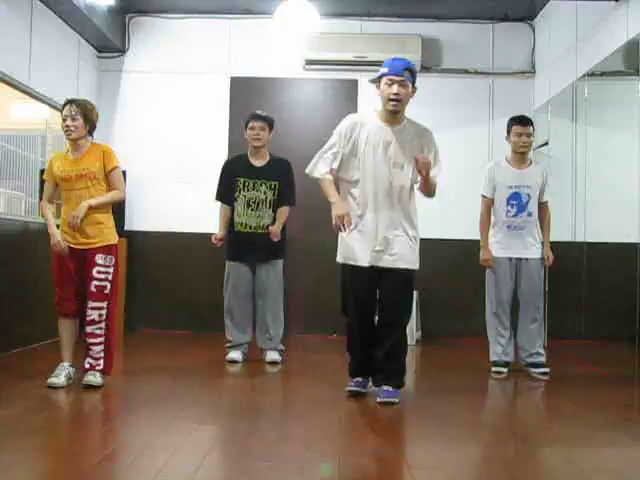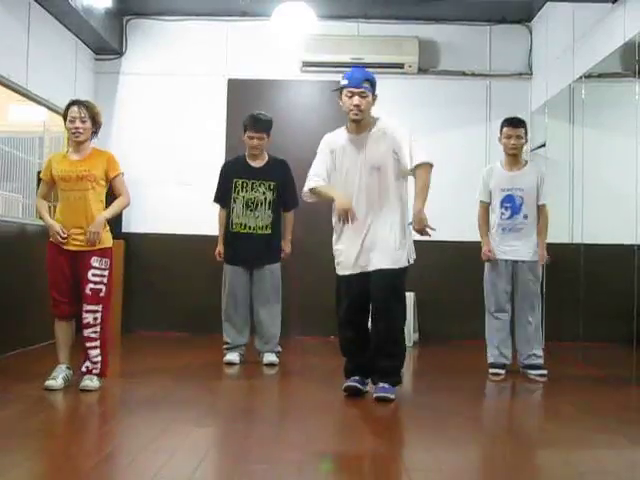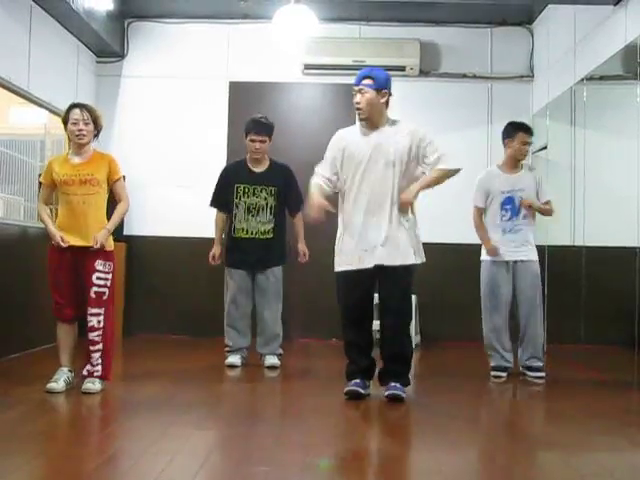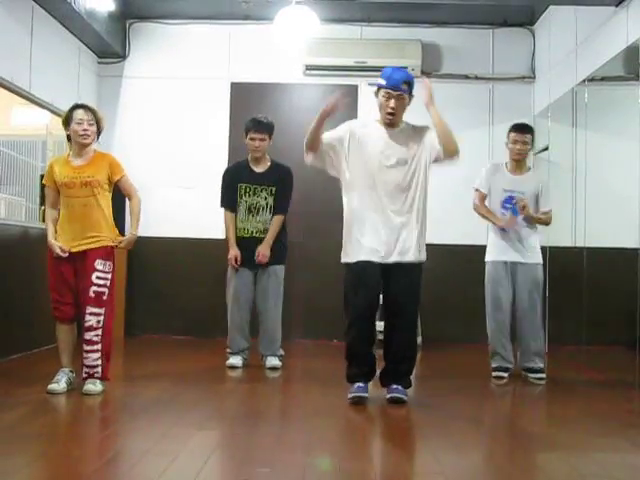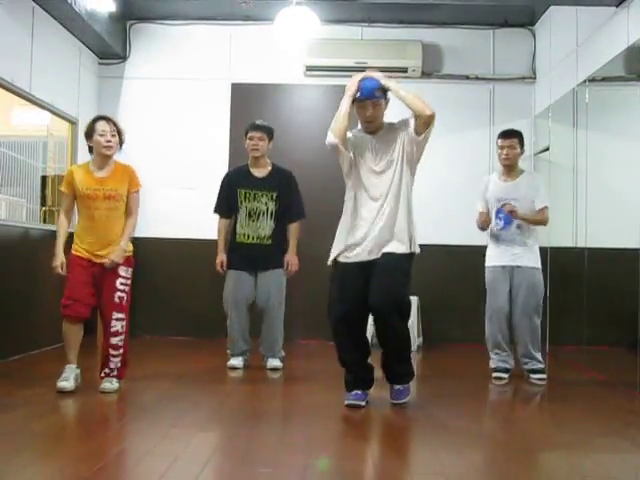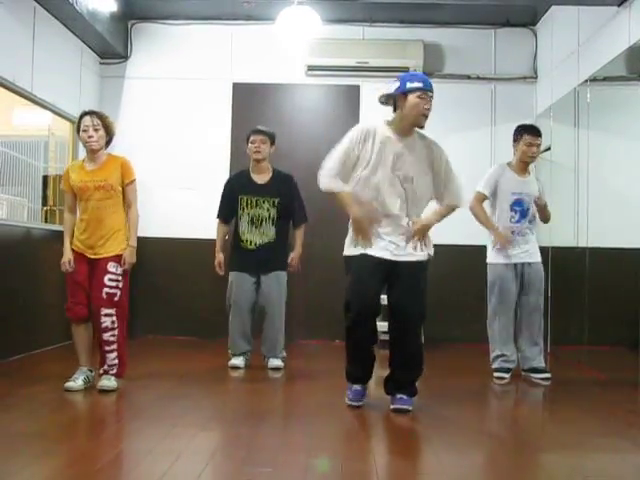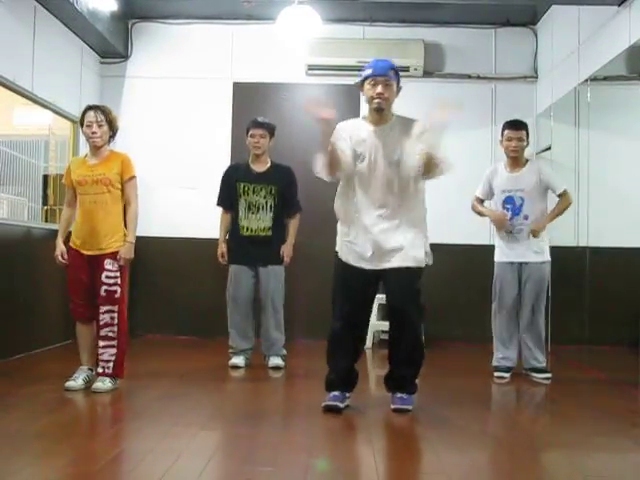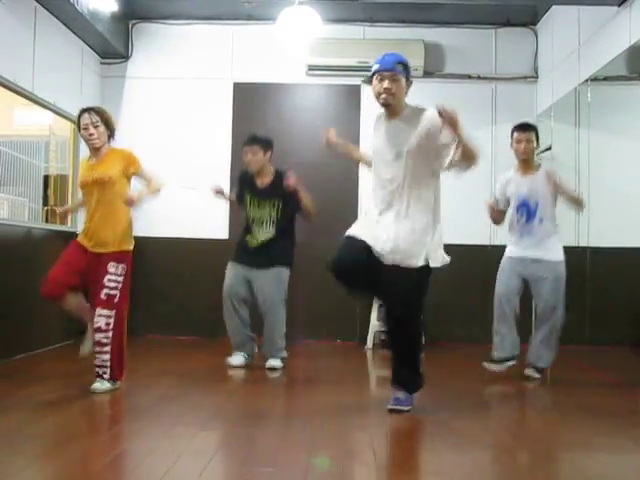
dt=0.5s
person 1, frame 1
left shoulder: (423, 137)
right shoulder: (354, 125)
left elbow: (430, 192)
right elbow: (322, 167)
left wrist: (426, 176)
right wrist: (336, 201)
left hip: (399, 240)
right hip: (359, 239)
left knee: (395, 313)
right knee: (358, 311)
left ankle: (389, 379)
right ankle: (360, 371)
person 1, frame 2
left shoulder: (390, 131)
right shoulder: (331, 142)
left elbow: (423, 163)
right elbow: (312, 186)
left wrist: (419, 209)
right wrist: (333, 195)
left hip: (389, 243)
right hip: (349, 244)
left knee: (388, 312)
right knee: (350, 315)
left ankle: (386, 377)
right ankle: (357, 372)
person 1, frame 3
left shoulder: (410, 135)
right shoulder: (343, 139)
left elbow: (447, 166)
right elbow: (323, 175)
left wrist: (416, 188)
right wrist: (316, 195)
left hip: (396, 244)
right hip: (354, 245)
left knee: (396, 314)
right knee: (354, 313)
left ankle: (395, 377)
right ankle: (358, 374)
person 1, frame 4
left shoulder: (422, 136)
right shoulder: (354, 131)
left elbow: (452, 152)
right elbow: (313, 149)
left wrist: (431, 105)
right wrist: (322, 117)
left hip: (407, 245)
right hip: (362, 244)
left knee: (403, 315)
right knee: (360, 312)
left ankle: (397, 379)
right ankle: (359, 378)
person 1, frame 5
left shoulder: (403, 136)
right shoulder: (351, 143)
left elbow: (427, 116)
right elbow: (335, 138)
left wrist: (391, 85)
right wrist: (349, 93)
left hip: (393, 245)
right hip: (351, 247)
left knee: (389, 313)
right knee: (343, 318)
left ankle: (400, 377)
right ankle: (357, 383)
person 1, frame 6
left shoulder: (431, 150)
right shoulder: (366, 133)
left elbow: (452, 198)
right elbow: (328, 177)
left wrist: (429, 221)
right wrist: (354, 212)
left hip: (410, 249)
right hip: (366, 245)
left knee: (408, 320)
right knee: (360, 312)
left ankle: (402, 388)
right ankle: (358, 379)
person 1, frame 7
left shoulder: (415, 128)
right shoulder: (348, 129)
left elbow: (430, 171)
right elbow: (329, 172)
left wrist: (433, 141)
right wrist: (327, 131)
left hip: (404, 241)
right hip: (356, 241)
left knee: (406, 318)
right knee: (347, 319)
left ankle: (402, 387)
right ankle: (339, 386)
person 1, frame 8
left shoulder: (430, 121)
right shoulder: (378, 124)
left elbow: (468, 161)
left wrist: (456, 129)
right wrist: (345, 148)
left hip: (414, 238)
right hip: (374, 227)
left knee: (404, 317)
right knee: (343, 265)
left ankle: (405, 386)
right ankle: (385, 296)
person 2, frame 1
left shoulder: (103, 152)
right shoulder: (56, 161)
left elbow: (120, 192)
right elbow: (46, 202)
left wrist: (87, 205)
right wrist: (52, 229)
left hip: (100, 241)
right hip: (67, 242)
left knee: (97, 305)
right knee: (66, 304)
left ankle: (95, 367)
right ankle: (66, 365)
person 2, frame 2
left shoulder: (105, 158)
right shoulder: (55, 161)
left elbow: (124, 197)
right elbow: (41, 198)
left wrist: (102, 218)
right wrist: (49, 222)
left hip: (95, 245)
right hip: (61, 244)
left knee: (93, 308)
right knee: (62, 307)
left ankle: (93, 370)
right ankle: (63, 367)
person 2, frame 3
left shoulder: (106, 161)
right shoulder: (55, 164)
left elbow: (123, 201)
right elbow: (42, 204)
left wrist: (107, 230)
right wrist: (52, 230)
left hip: (97, 247)
right hip: (63, 246)
left knee: (96, 311)
right knee: (65, 310)
left ankle: (95, 373)
right ankle: (65, 370)
person 2, frame 4
left shoulder: (107, 162)
right shoulder: (56, 166)
left elbow: (133, 196)
right elbow: (51, 208)
left wrist: (133, 232)
right wrist: (50, 238)
left hip: (99, 246)
right hip: (64, 248)
left knee: (95, 311)
right knee: (63, 311)
left ankle: (95, 374)
right ankle: (66, 371)
person 2, frame 5
left shoulder: (127, 173)
right shoulder: (74, 174)
left elbow: (132, 215)
right elbow: (64, 215)
left wrist: (122, 248)
right wrist: (59, 251)
left hip: (116, 256)
right hip: (82, 255)
left knee: (115, 318)
right knee: (73, 310)
left ankle: (111, 373)
right ankle: (72, 368)
person 2, frame 6
left shoulder: (121, 165)
right shoulder: (71, 171)
left elbow: (131, 208)
right elbow: (69, 212)
left wrist: (132, 245)
right wrist: (66, 248)
left hip: (113, 250)
right hip: (81, 251)
left knee: (107, 310)
right knee: (77, 310)
left ankle: (111, 370)
right ankle: (84, 369)
person 2, frame 7
left shoulder: (122, 161)
right shoulder: (75, 166)
left elbow: (132, 204)
right elbow: (69, 206)
left wrist: (129, 241)
right wrist: (59, 239)
left hip: (111, 247)
right hip: (79, 248)
left knee: (109, 310)
right knee: (82, 310)
left ankle: (109, 372)
right ankle: (86, 369)
person 2, frame 8
left shoulder: (124, 157)
right shoulder: (84, 166)
left elbow: (154, 184)
left wrist: (139, 195)
right wrist: (72, 207)
left hip: (116, 246)
right hip: (86, 243)
left knee: (107, 310)
right knee: (53, 286)
left ankle: (109, 375)
right ankle: (93, 325)
person 3, frame 1
left shoulder: (540, 171)
right shoulder: (495, 169)
left elbow: (543, 210)
right elbow: (485, 210)
left wrist: (547, 244)
right wrist: (484, 246)
left hip: (531, 251)
right hip: (500, 251)
left knee: (532, 306)
right knee: (498, 305)
left ankle: (533, 357)
right ankle: (500, 356)
person 3, frame 2
left shoulder: (536, 173)
right shoulder: (490, 173)
left elbow: (542, 212)
right elbow: (483, 211)
left wrist: (542, 246)
right wrist: (485, 243)
left hip: (527, 253)
right hip: (498, 253)
left knee: (529, 308)
right knee: (497, 307)
left ankle: (531, 359)
right ankle: (498, 359)
person 3, frame 3
left shoulder: (533, 175)
right shoulder: (488, 177)
left elbow: (550, 209)
right elbow: (477, 215)
left wrist: (535, 205)
right wrist: (486, 243)
left hip: (527, 255)
right hip: (495, 256)
left knee: (531, 309)
right knee: (495, 310)
left ankle: (531, 361)
right ankle: (500, 361)
person 3, frame 4
left shoulder: (537, 180)
right shoulder: (493, 170)
left elbow: (547, 218)
right elbow: (477, 203)
left wrist: (530, 214)
right wrist: (497, 220)
left hip: (529, 257)
right hip: (498, 255)
left knee: (529, 310)
right knee: (498, 309)
left ankle: (532, 362)
right ankle: (501, 362)
person 3, frame 5
left shoulder: (532, 182)
right shoulder: (489, 183)
left elbow: (544, 218)
right elbow: (481, 218)
left wrist: (520, 214)
right wrist: (483, 224)
left hip: (527, 260)
right hip: (497, 260)
left knee: (526, 314)
right knee: (495, 314)
left ankle: (532, 363)
right ankle: (501, 362)
person 3, frame 6
left shoulder: (535, 181)
right shoulder: (498, 172)
left elbow: (545, 219)
right elbow: (475, 204)
left wrist: (543, 206)
right wrist: (496, 231)
left hip: (531, 256)
right hip: (502, 255)
left knee: (532, 311)
right knee: (501, 309)
left ankle: (533, 363)
right ankle: (502, 361)
person 3, frame 7
left shoulder: (539, 170)
right shoulder: (493, 173)
left elbow: (566, 198)
right elbow: (475, 203)
left wrist: (545, 220)
right wrist: (491, 214)
left hip: (537, 254)
right hip: (505, 254)
left knee: (533, 309)
right knee: (504, 308)
left ankle: (535, 363)
right ankle: (504, 361)
person 3, frame 8
left shoulder: (550, 175)
right shoulder: (506, 180)
left elbow: (579, 205)
right elbow: (498, 219)
left wrist: (561, 188)
right wrist: (493, 211)
left hip: (548, 256)
right hip: (516, 254)
left knee: (550, 309)
right knee: (504, 296)
left ankle: (538, 360)
right ankle: (504, 353)
person 4, frame 1
left shoulder: (282, 167)
right shoulder: (232, 166)
left elbow: (286, 204)
right elbow: (226, 203)
left wrist: (278, 226)
right wrist: (221, 229)
left hip: (270, 246)
right hip: (238, 245)
left knee: (271, 296)
right knee: (237, 296)
left ankle: (272, 346)
right ankle: (237, 344)
person 4, frame 2
left shoulder: (280, 168)
right shoulder: (230, 168)
left elbow: (289, 208)
right elbow: (223, 208)
left wrist: (287, 240)
right wrist: (220, 241)
left hip: (268, 248)
right hip: (236, 247)
left knee: (268, 300)
right knee: (234, 299)
left ankle: (269, 348)
right ankle: (234, 346)
person 4, frame 3
left shoulder: (283, 173)
right shoulder: (231, 172)
left elbow: (295, 211)
right elbow: (222, 212)
left wrist: (301, 242)
right wrist: (217, 244)
left hip: (271, 253)
right hip: (237, 251)
left knee: (270, 303)
right knee: (237, 303)
left ankle: (270, 351)
right ankle: (236, 349)
person 4, frame 4
left shoulder: (283, 173)
right shoulder: (233, 172)
left elbow: (280, 214)
right elbow: (229, 212)
left wrist: (266, 245)
right wrist: (232, 246)
left hip: (272, 252)
right hip: (241, 250)
left knee: (271, 304)
right knee: (238, 302)
left ankle: (271, 352)
right ankle: (237, 351)
person 4, frame 5
left shoulder: (284, 178)
right shoulder: (233, 177)
left elbow: (294, 218)
right elbow: (224, 218)
left wrist: (292, 252)
right wrist: (221, 251)
left hip: (273, 257)
right hip: (239, 255)
left knee: (273, 307)
right knee: (235, 305)
left ankle: (272, 354)
right ankle: (238, 352)
person 4, frame 6
left shoulder: (285, 182)
right shoulder: (235, 182)
left elbow: (299, 221)
right elbow: (224, 220)
left wrist: (297, 250)
right wrist: (219, 250)
left hip: (275, 260)
right hip: (242, 259)
left knee: (274, 307)
right knee: (239, 306)
left ankle: (274, 353)
right ankle: (239, 352)
person 4, frame 7
left shoulder: (284, 174)
right shoulder: (233, 173)
left elbow: (293, 213)
right elbow: (226, 210)
left wrist: (289, 243)
right wrist: (222, 241)
left hip: (272, 252)
right hip: (240, 252)
left knee: (272, 301)
right knee: (239, 300)
left ankle: (274, 352)
right ankle: (240, 350)
person 4, frame 8
left shoulder: (287, 183)
right shoulder: (244, 179)
left elbow: (309, 212)
left wrist: (298, 188)
right wrist: (226, 196)
left hip: (276, 260)
right hip: (245, 256)
left knee: (272, 303)
right knee: (232, 294)
left ankle: (275, 354)
right ankle: (242, 349)
